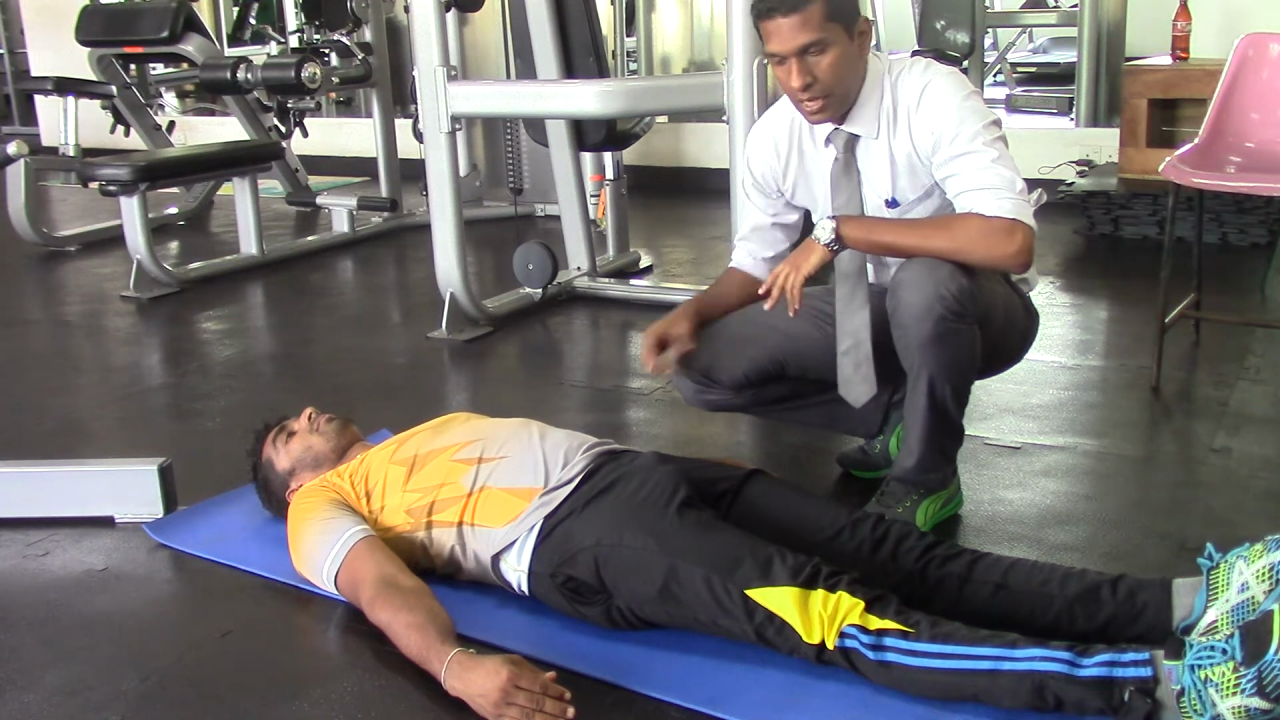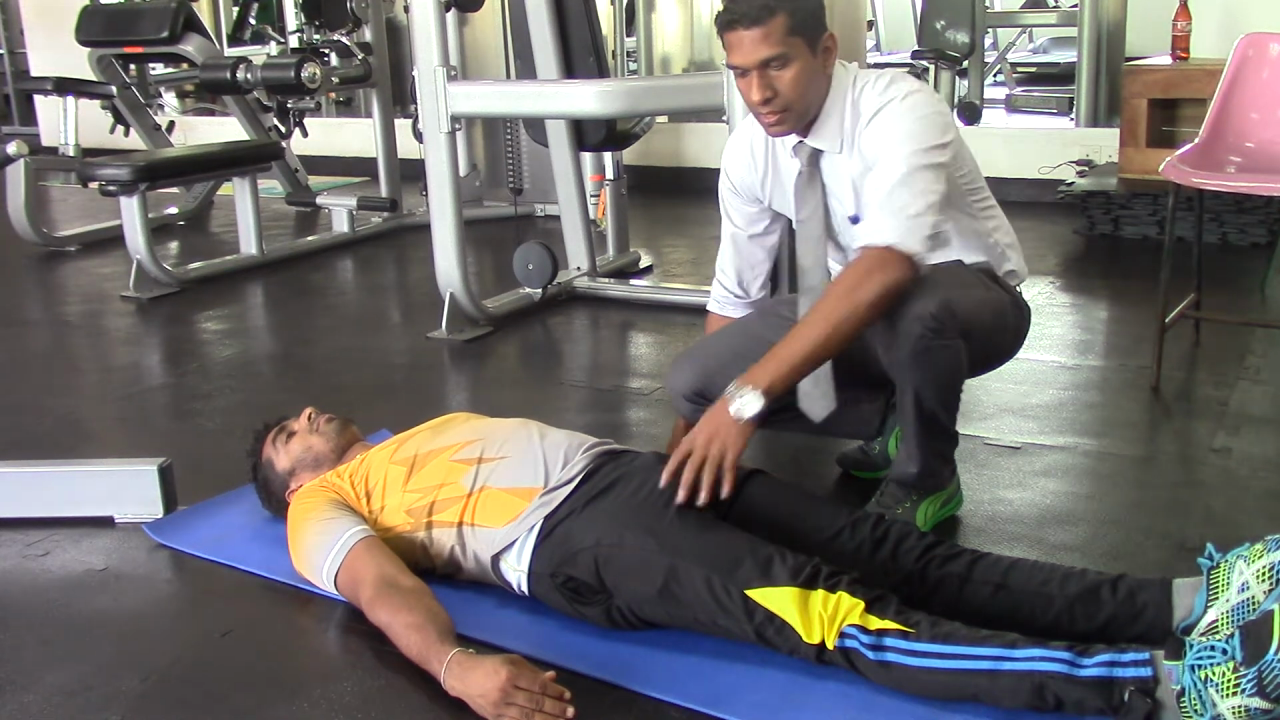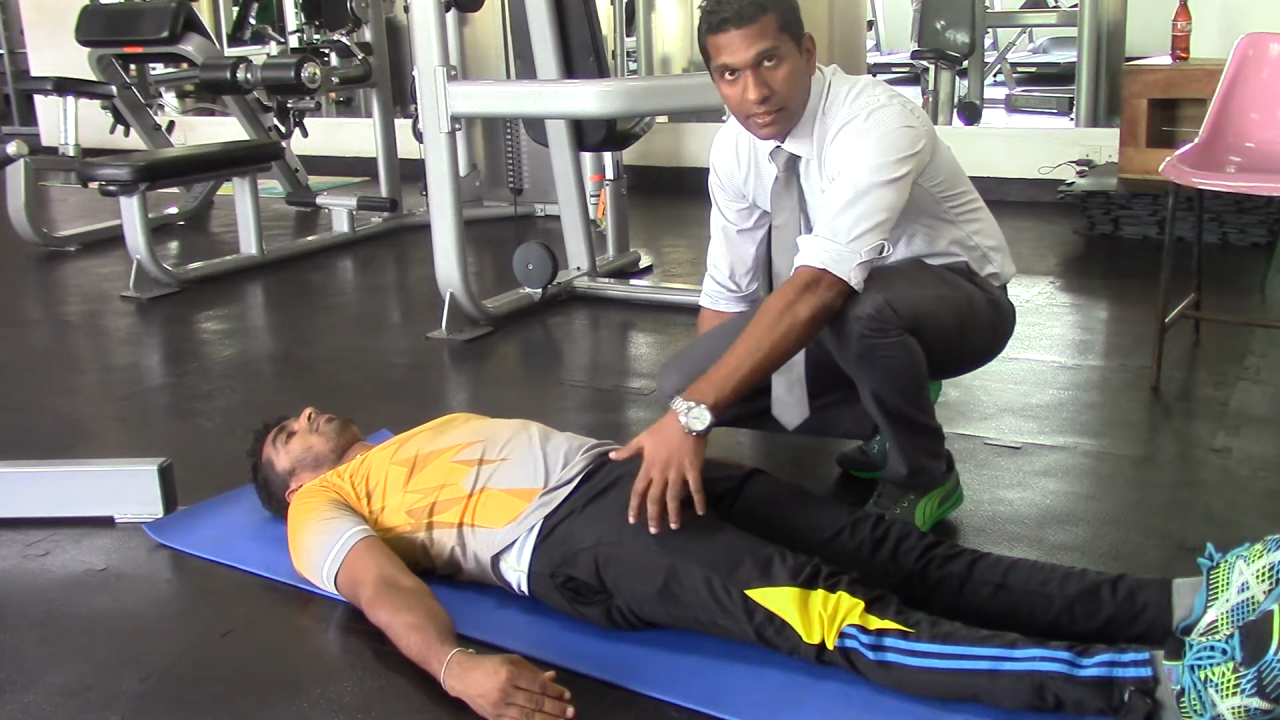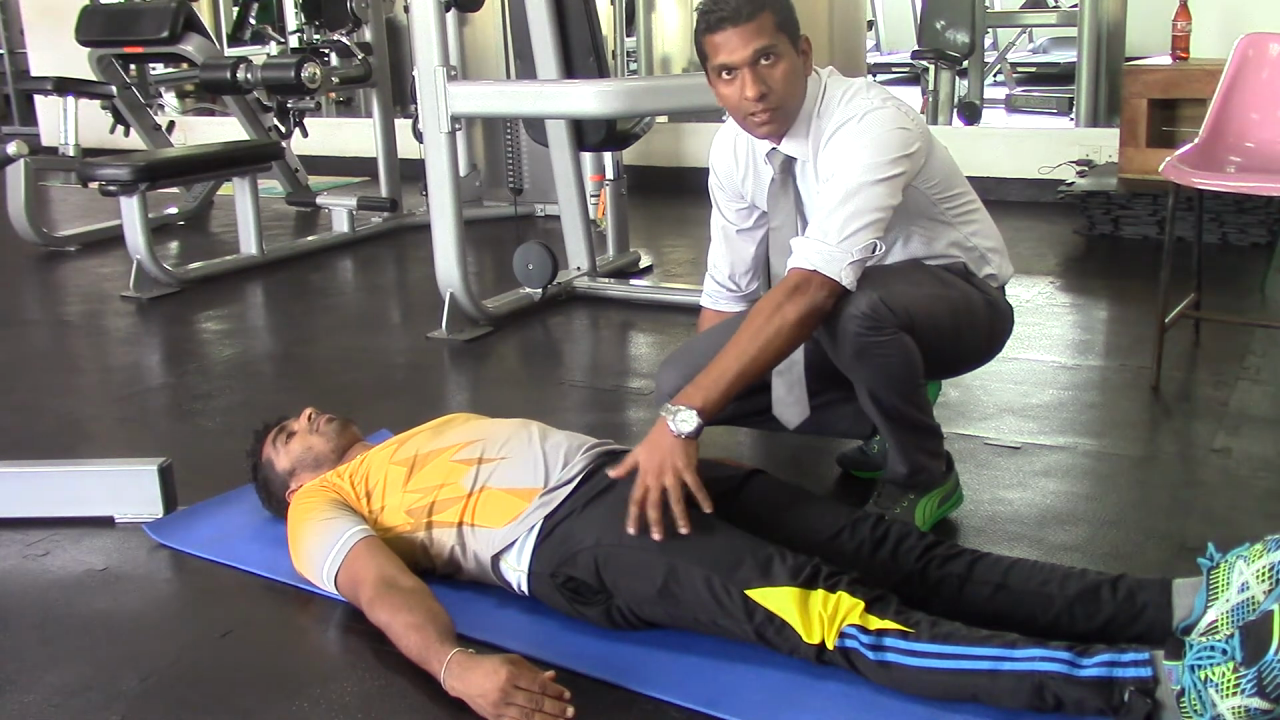
dt=0.7s
person 1, frame 1
left shoulder: (423, 438)
right shoulder: (323, 512)
right elbow: (383, 588)
left wrist: (713, 453)
left hip: (633, 470)
right hip: (573, 539)
left knee: (898, 556)
right knee: (831, 615)
left ankle: (1188, 603)
person 1, frame 2
left shoulder: (420, 439)
right shoulder: (325, 512)
right elbow: (382, 589)
left hip: (627, 470)
right hip: (571, 539)
left knee: (896, 556)
right knee: (831, 617)
left ankle: (1187, 603)
person 1, frame 3
left shoulder: (422, 439)
right shoulder: (323, 513)
right elbow: (382, 588)
left hip: (622, 469)
right hip: (568, 539)
left knee: (898, 555)
right knee: (832, 616)
left ankle: (1187, 606)
person 1, frame 4
left shoulder: (422, 438)
right shoulder: (323, 512)
right elbow: (383, 589)
left hip: (618, 470)
right hip: (569, 539)
left knee: (893, 555)
right knee: (830, 617)
left ankle: (1187, 604)
person 2, frame 1
left shoulder: (932, 97)
right shoulder: (773, 137)
left elbow: (1011, 241)
right elbow: (755, 264)
left wrist: (840, 231)
right wrist: (695, 311)
left hip: (961, 304)
right hip: (867, 307)
left knee: (925, 284)
right knee: (703, 369)
left ankle: (925, 477)
right ankle: (896, 418)
person 2, frame 2
left shoulder: (898, 111)
right shoulder: (748, 148)
left elbow: (882, 270)
right elbow: (733, 293)
left wrist: (746, 397)
right wrist: (686, 431)
left hip: (969, 297)
right hip: (858, 311)
left knee: (911, 308)
right knee: (694, 382)
left ankle: (924, 477)
right ankle: (893, 418)
person 2, frame 3
left shoulder: (876, 123)
right shoulder: (733, 146)
left elbow: (819, 285)
right elbow: (726, 290)
left wrist: (692, 414)
right wrist: (686, 403)
left hip: (960, 299)
right hip: (843, 311)
left knee: (859, 307)
right knee: (683, 383)
left ankle: (923, 475)
right ankle: (894, 417)
person 2, frame 4
left shoulder: (870, 124)
right shoulder: (732, 146)
left elbow: (810, 289)
right elbow: (727, 291)
left wrist: (682, 418)
right wrist: (686, 411)
left hip: (957, 300)
right hip: (840, 307)
left knee: (854, 308)
right knee: (681, 381)
left ankle: (921, 474)
right ankle: (895, 416)
